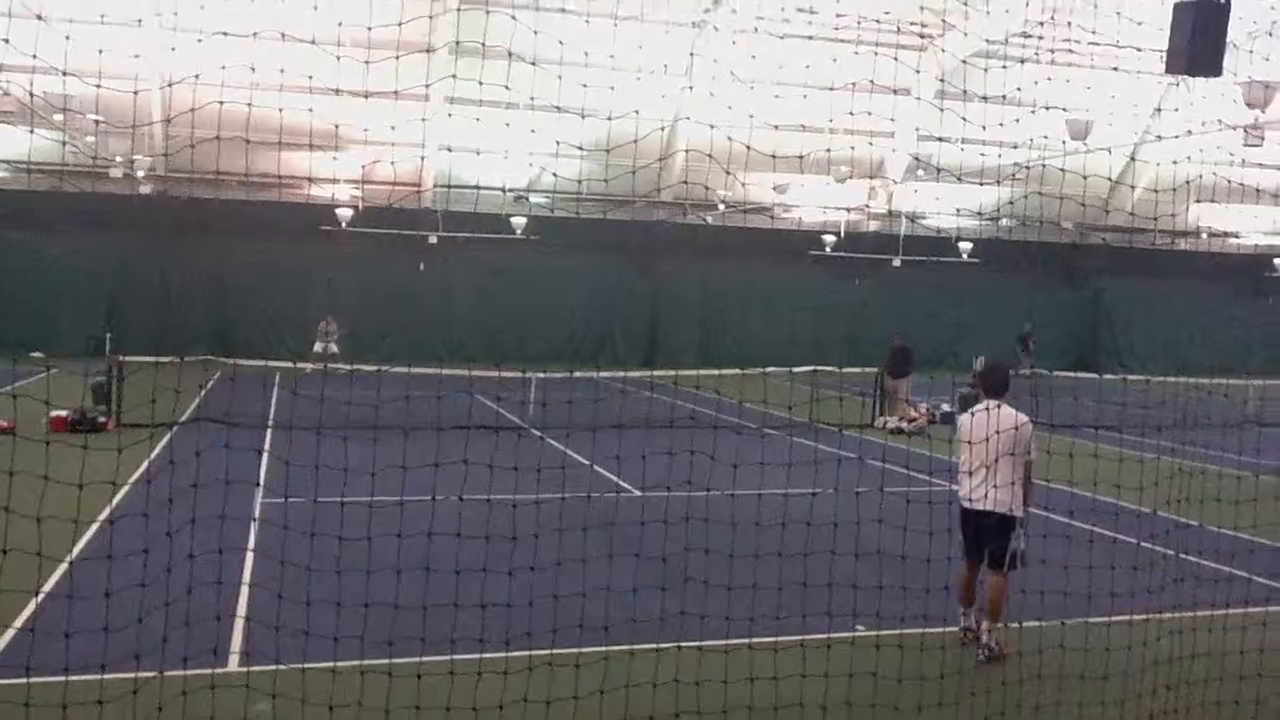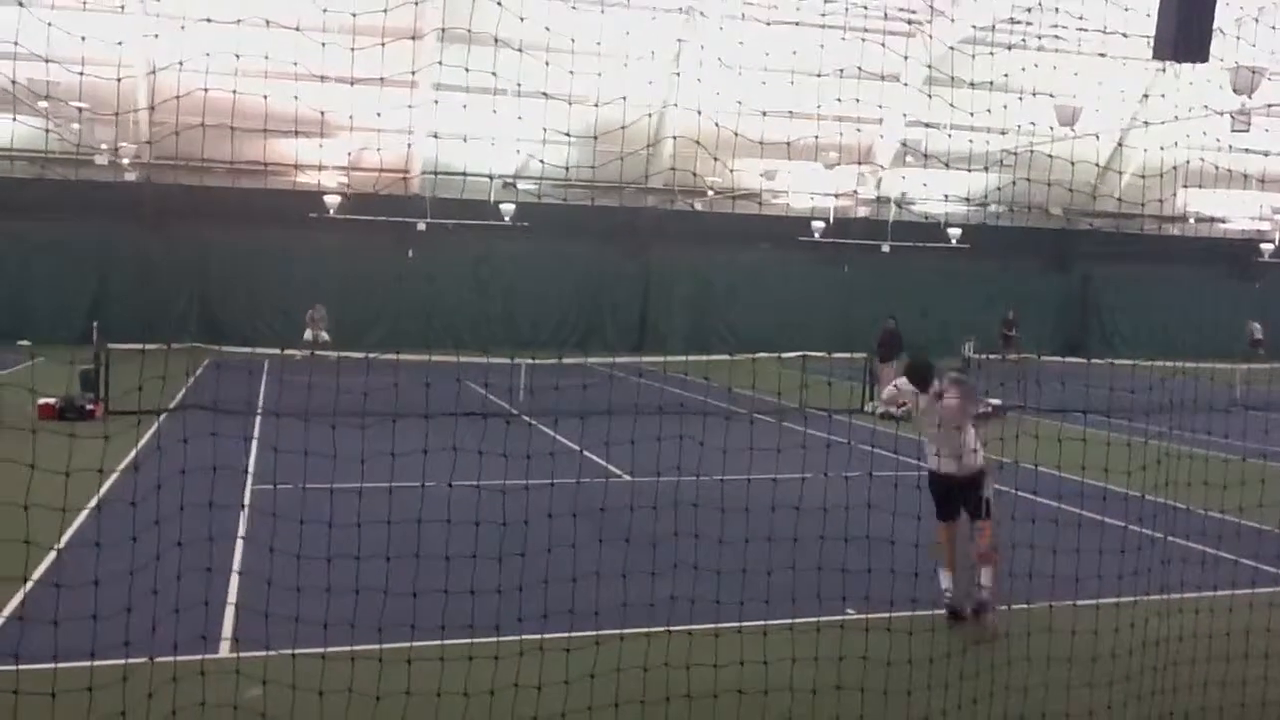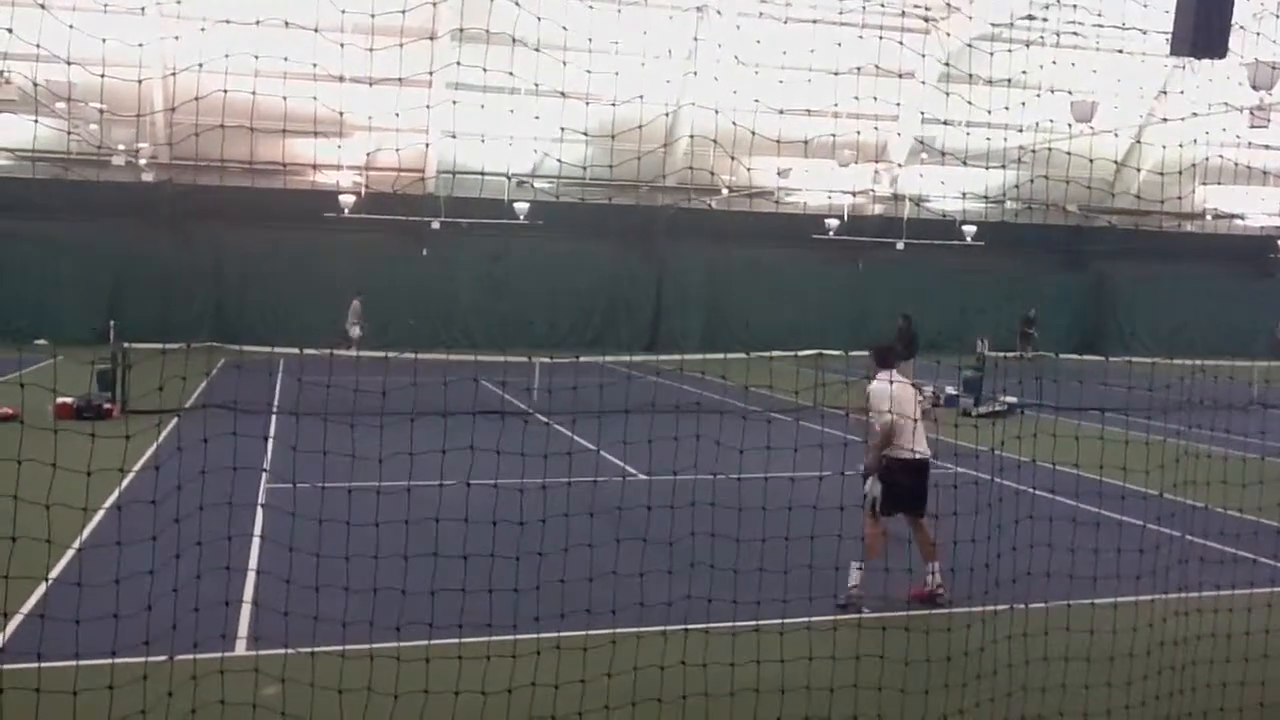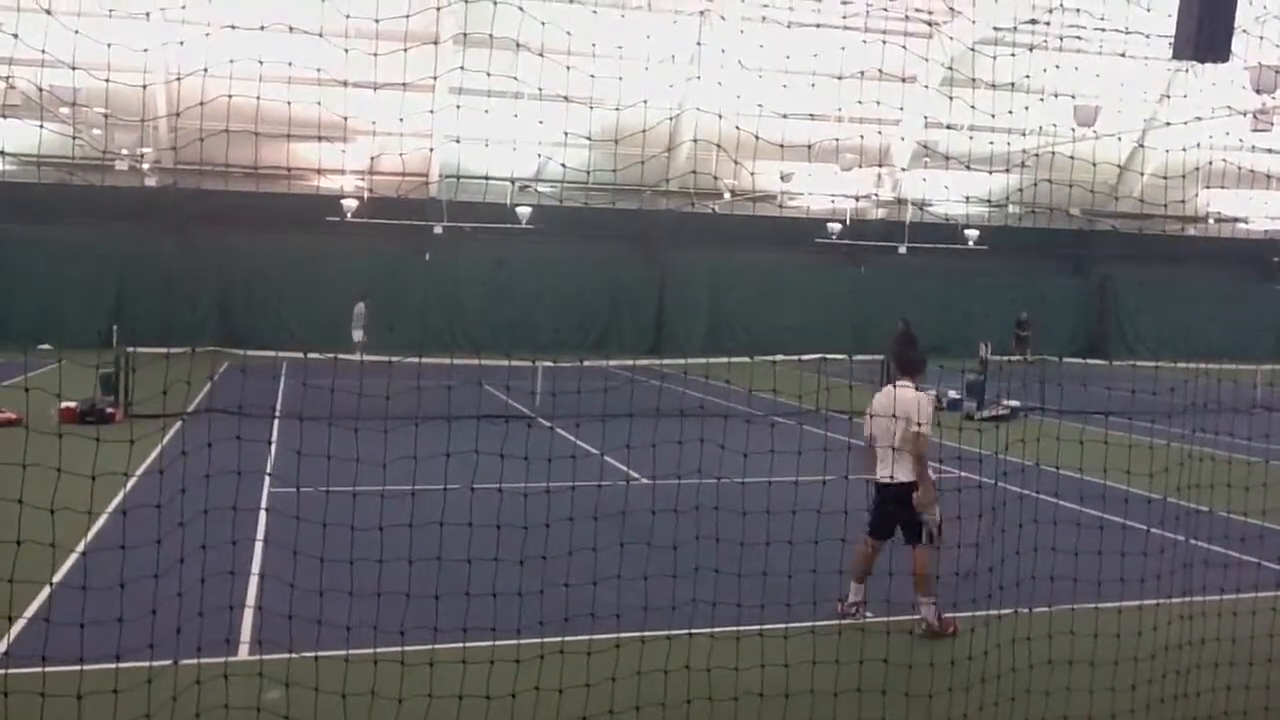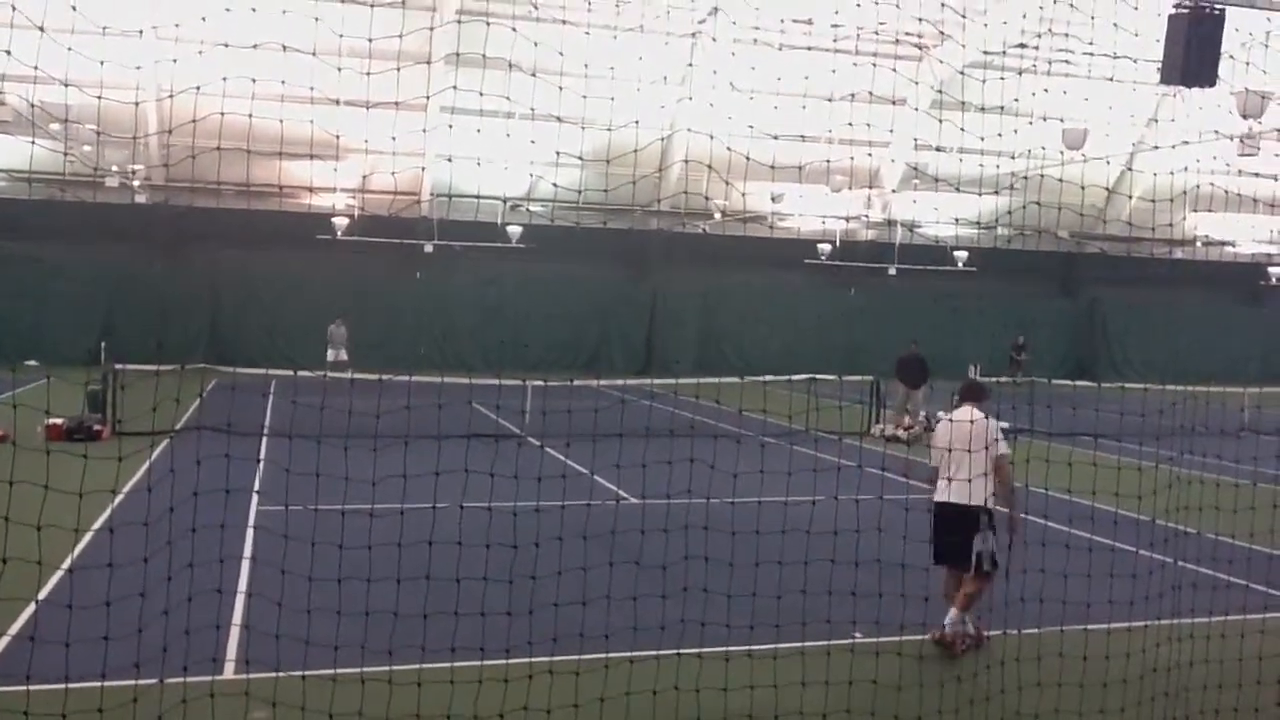
dt=1s
person 1, frame 1
left shoulder: (965, 419)
right shoulder: (1021, 423)
right elbow: (1026, 472)
right wrist: (1023, 507)
left hip: (970, 504)
right hip: (1004, 507)
left knee: (970, 565)
right knee: (998, 573)
left ankle: (967, 623)
right ankle: (989, 640)
person 1, frame 2
left shoulder: (909, 390)
right shoulder: (949, 392)
left elbow: (886, 396)
left hip: (940, 472)
right hip: (970, 470)
left knee: (946, 528)
right knee: (983, 527)
left ankle: (948, 594)
right ankle: (984, 591)
person 1, frame 3
left shoulder: (877, 386)
right shoulder: (907, 386)
left elbow: (889, 428)
left wrist: (873, 457)
right wrist: (875, 447)
left hip: (896, 461)
right hip: (920, 461)
left knee: (871, 519)
right knee: (916, 521)
left ankle: (855, 587)
right ankle: (935, 584)
person 1, frame 4
left shoulder: (880, 397)
right shoulder: (920, 399)
left elbow: (870, 443)
right elbow: (918, 447)
right wrist: (924, 486)
left hip: (884, 481)
right hip: (910, 483)
left knee: (872, 542)
right knee: (923, 547)
left ankle: (853, 602)
right ankle: (929, 616)
person 1, frame 5
left shoulder: (941, 425)
right shoulder: (988, 423)
right elbow: (1003, 472)
right wrist: (1012, 510)
left hip: (943, 504)
right hip: (975, 506)
left knee: (955, 570)
right knee: (981, 573)
left ankle: (966, 630)
right ankle: (948, 628)
